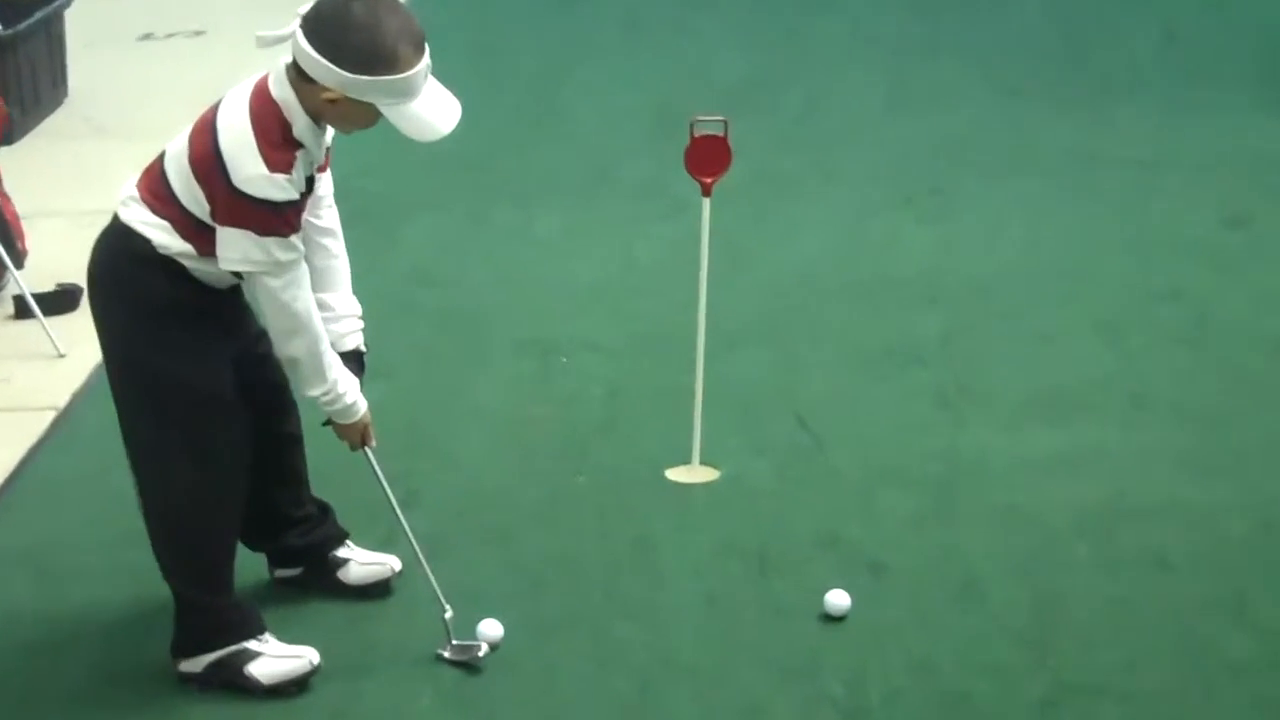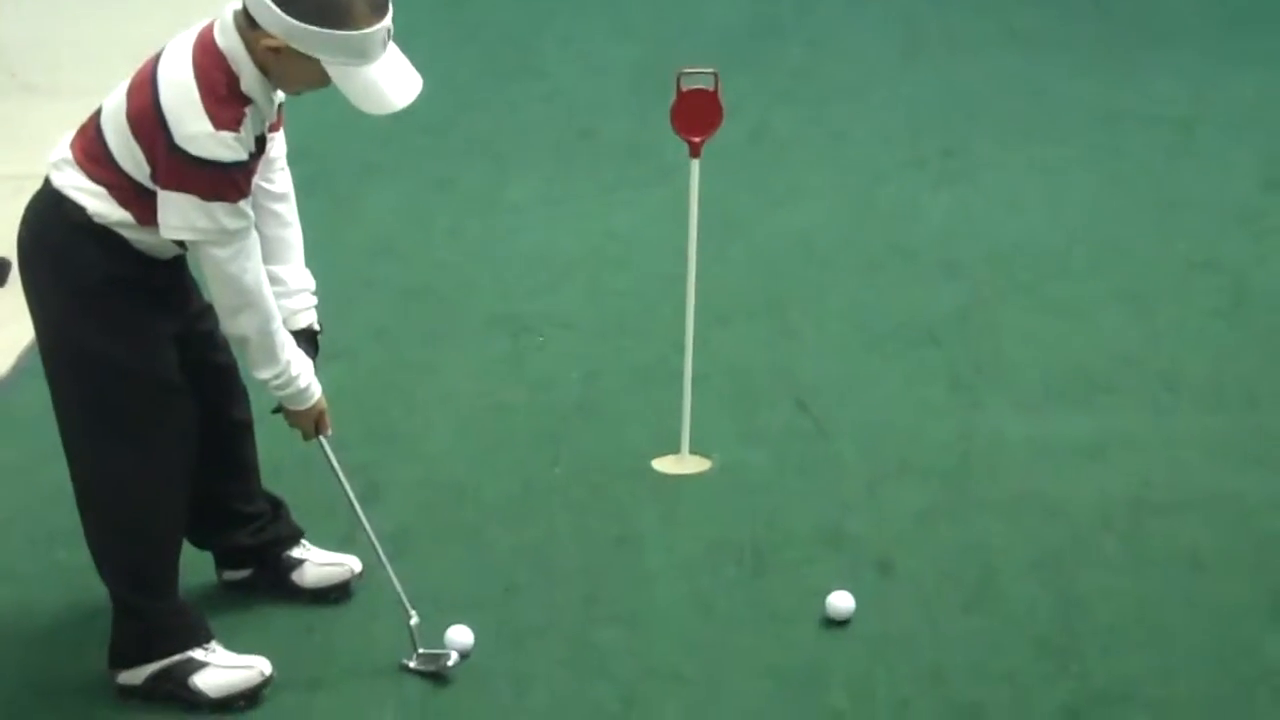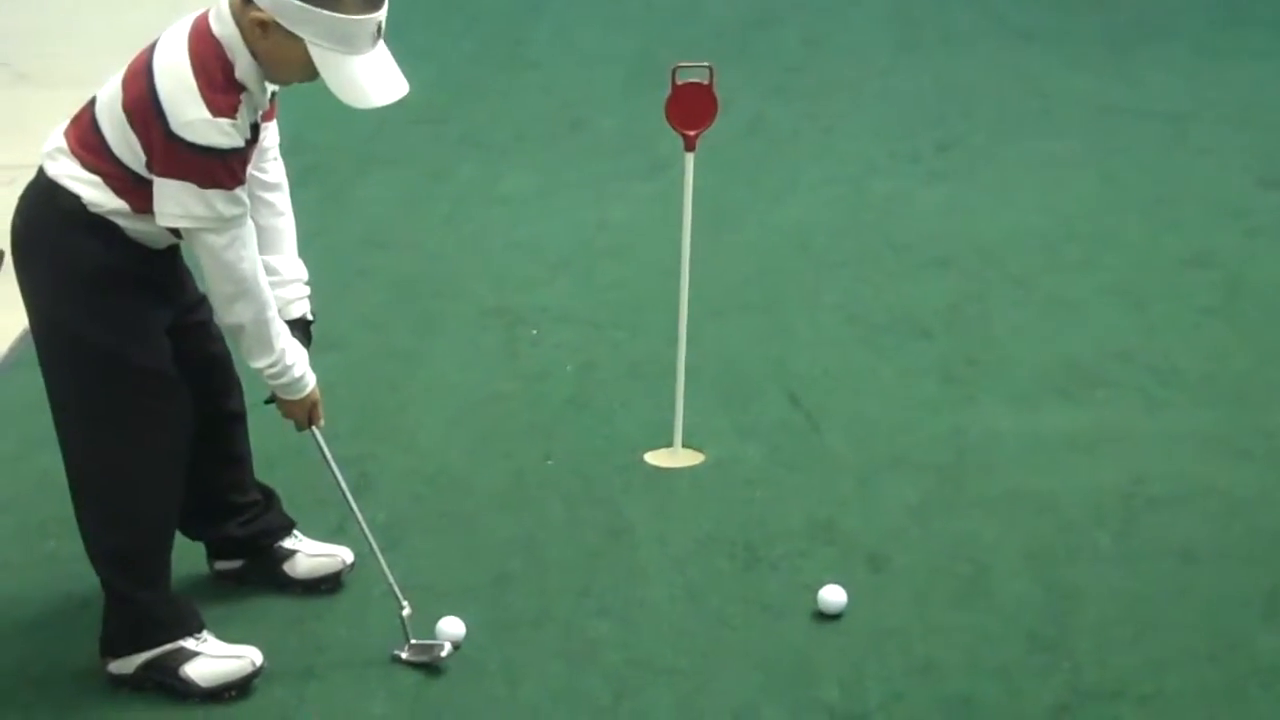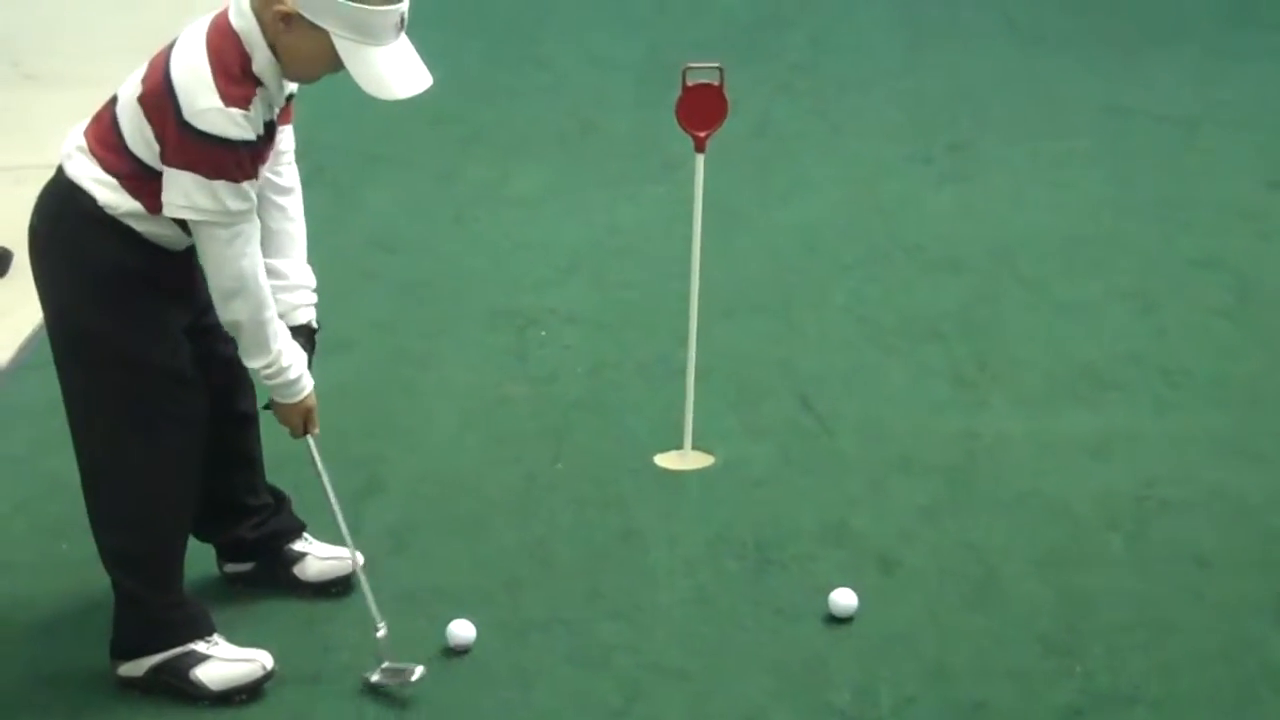
dt=1s
person 1, frame 1
left shoulder: (301, 104)
right shoulder: (258, 161)
left elbow: (319, 222)
right elbow: (285, 297)
left wrist: (347, 342)
right wrist: (341, 397)
left hip: (202, 273)
right hip: (149, 284)
left knee: (267, 410)
right knee: (199, 451)
left ankle: (303, 547)
right ankle: (212, 636)
person 1, frame 2
right shoulder: (202, 119)
left elbow: (270, 187)
right elbow: (234, 272)
left wrist: (299, 319)
right wrist: (296, 383)
left hip: (142, 243)
right hip: (85, 254)
left knee: (214, 394)
right knee: (138, 438)
left ankle: (253, 546)
right ankle: (152, 644)
person 1, frame 3
right shoulder: (198, 105)
left elbow: (263, 179)
right elbow: (229, 261)
left wrist: (293, 309)
right wrist: (289, 372)
left hip: (134, 233)
right hip: (77, 244)
left knee: (207, 382)
right knee: (133, 426)
left ankle: (245, 536)
right ankle: (144, 634)
person 1, frame 4
right shoulder: (213, 101)
left elbow: (278, 183)
right elbow: (232, 260)
left wrist: (297, 320)
right wrist: (287, 375)
left hip: (157, 236)
right hip: (96, 246)
left knee: (223, 388)
right knee: (146, 427)
left ankle: (256, 539)
right ankle: (155, 637)
